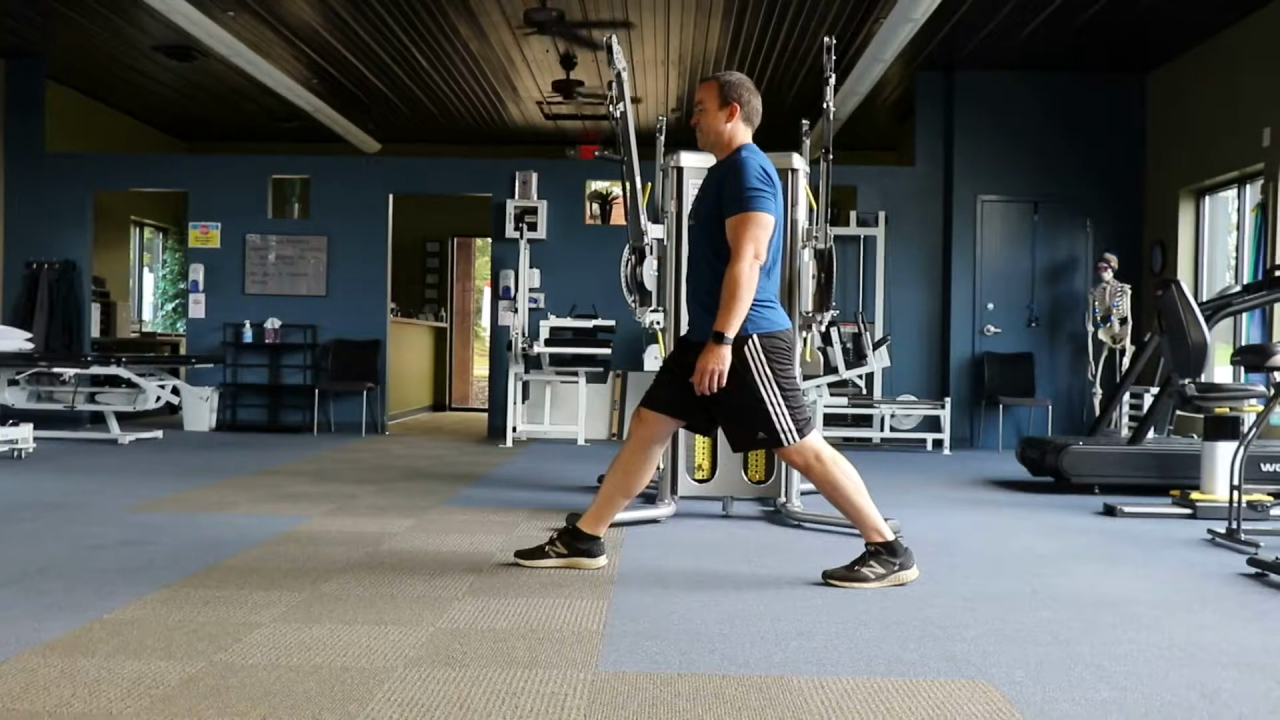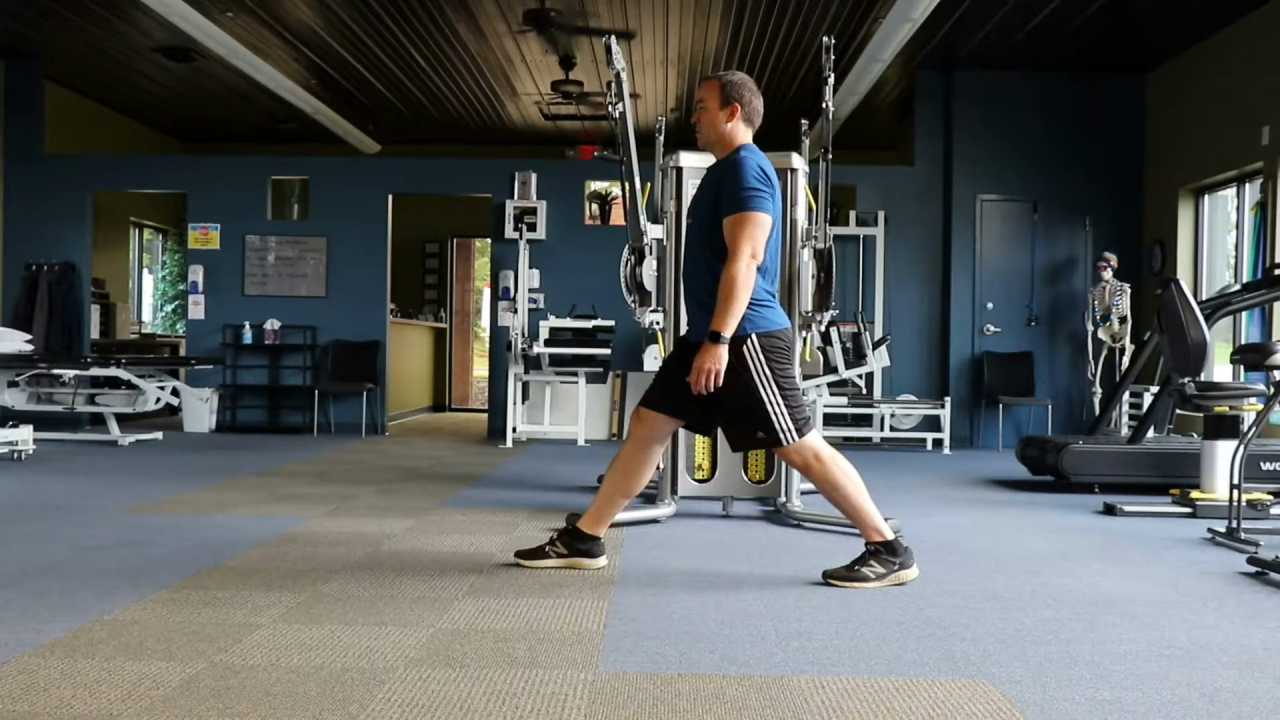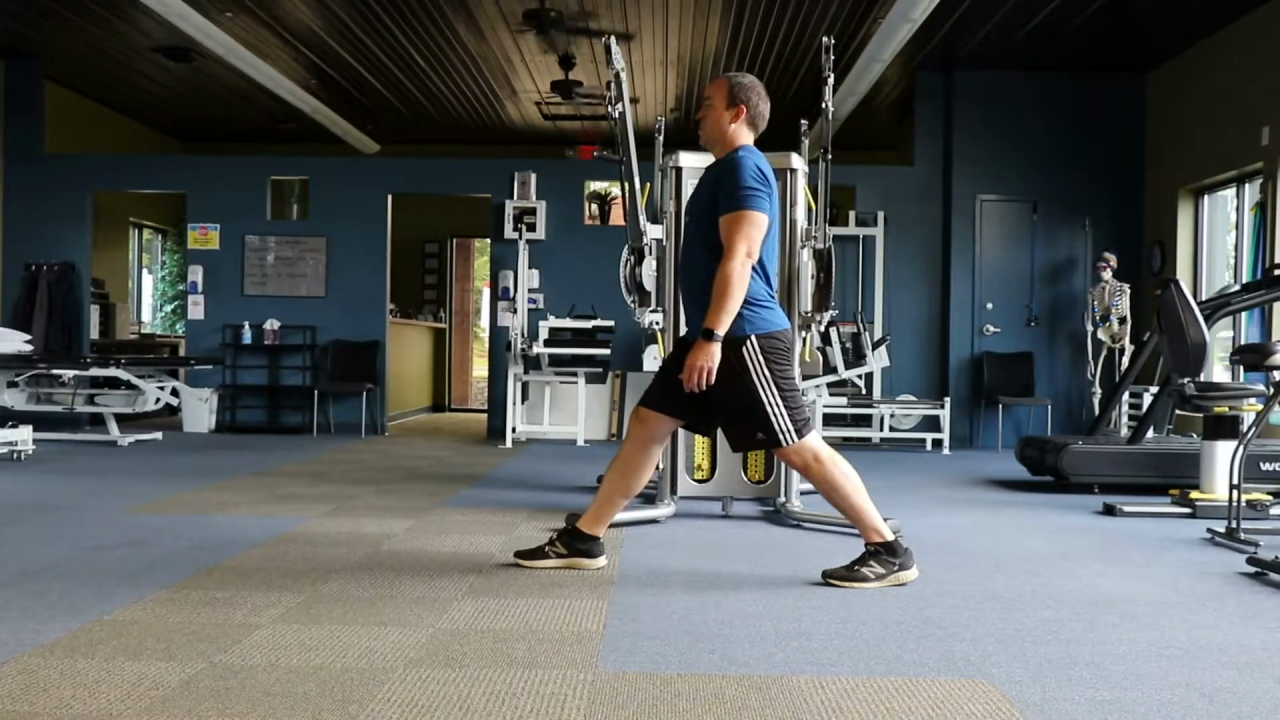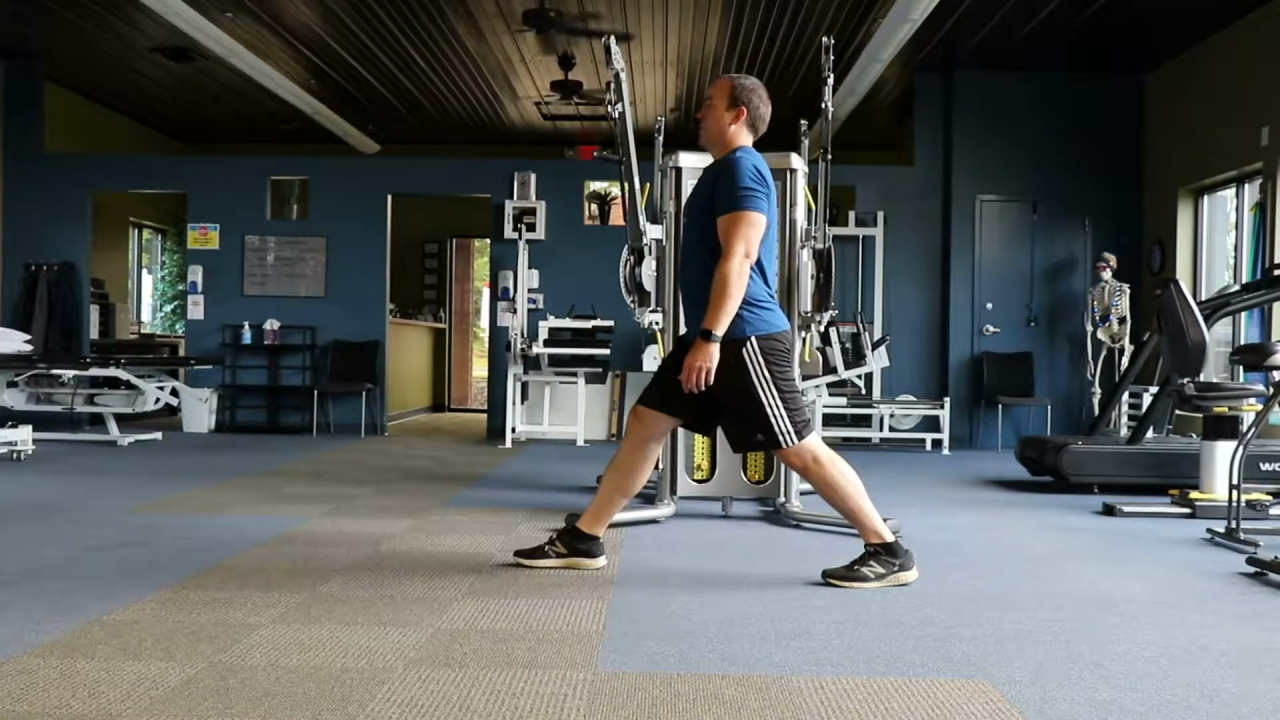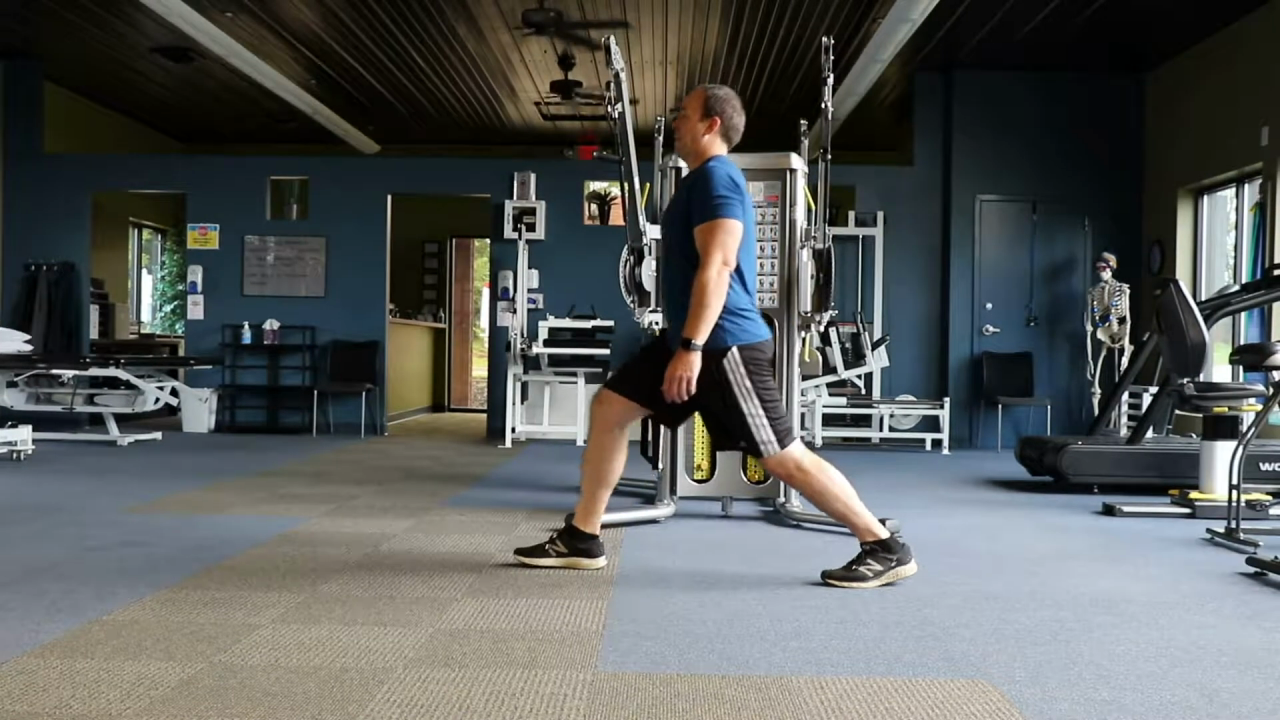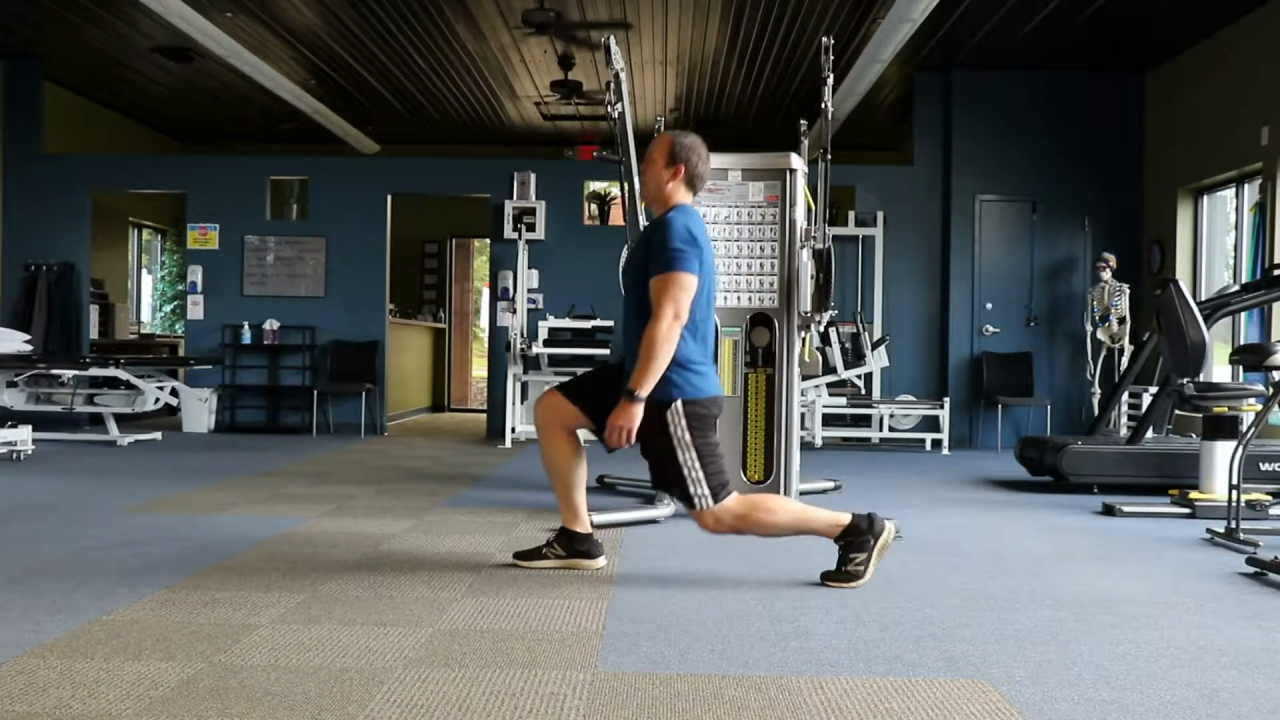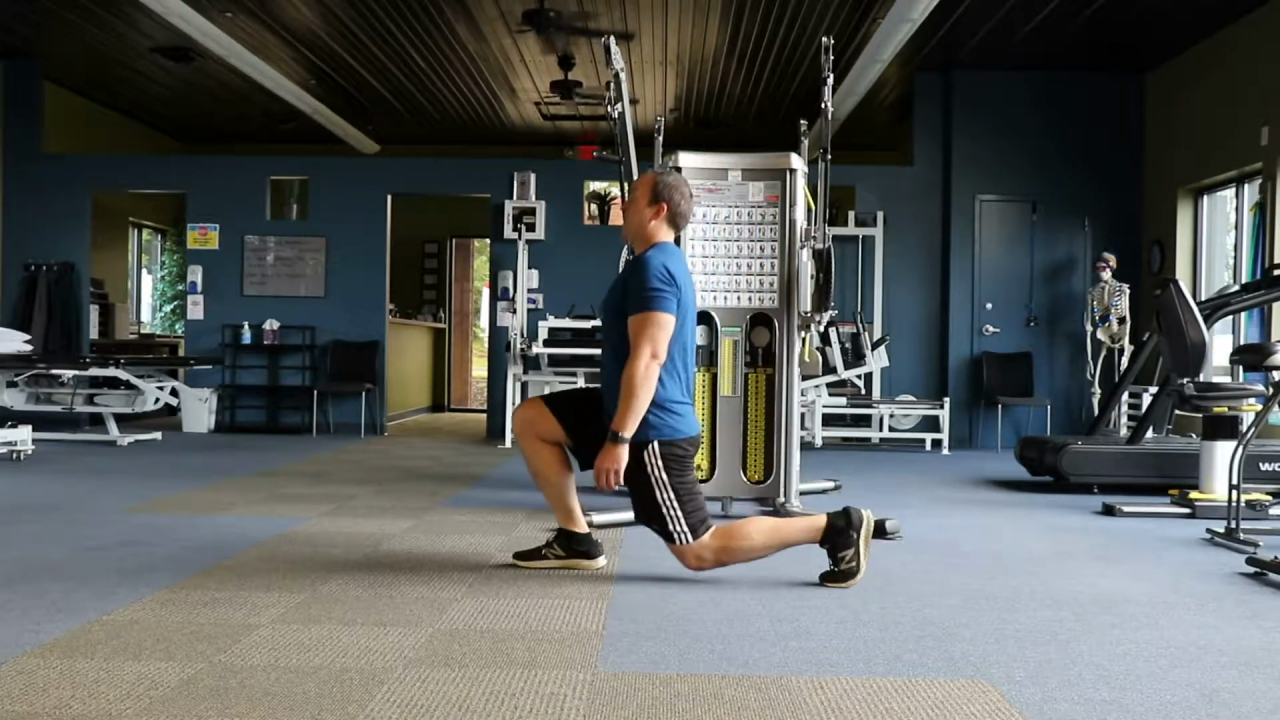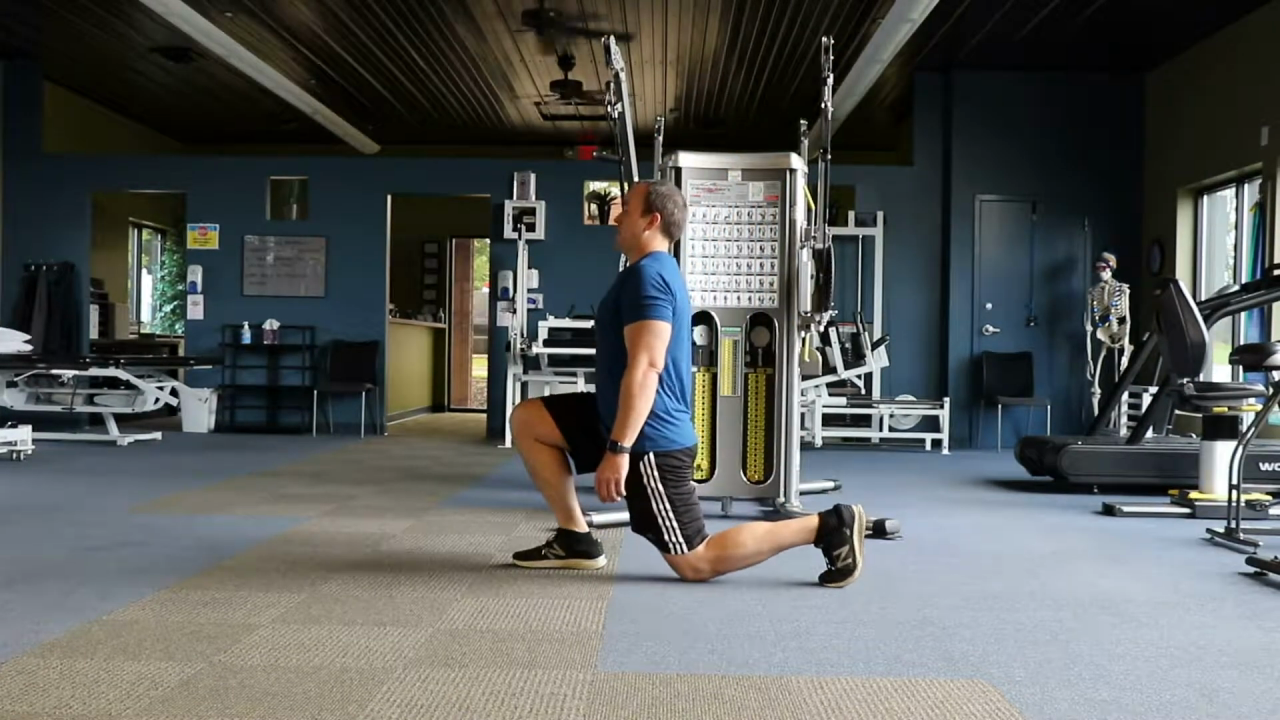
dt=0.4s
person 1, frame 1
left shoulder: (747, 168)
right shoulder: (728, 170)
left elbow: (748, 259)
left wrist: (722, 341)
left hip: (746, 338)
right hip: (711, 334)
left knee: (801, 447)
right knee: (647, 426)
left ankle: (890, 551)
right ankle: (582, 539)
person 1, frame 2
left shoulder: (745, 167)
right shoulder: (727, 170)
left elbow: (745, 258)
left wrist: (719, 341)
left hip: (745, 337)
right hip: (711, 334)
left knee: (800, 446)
right knee: (647, 425)
left ankle: (890, 550)
right ankle: (583, 540)
person 1, frame 3
left shoulder: (743, 167)
right shoulder: (727, 170)
left elbow: (740, 257)
left wrist: (712, 338)
left hip: (743, 337)
right hip: (714, 335)
left knee: (798, 447)
right knee: (646, 425)
left ankle: (889, 550)
right ankle: (582, 540)
person 1, frame 4
left shoulder: (741, 167)
right shoulder: (726, 171)
left elbow: (739, 257)
left wrist: (710, 338)
left hip: (744, 337)
right hip: (715, 335)
left knee: (799, 449)
right knee: (644, 424)
left ankle: (888, 551)
right ankle: (582, 540)
person 1, frame 5
left shoulder: (715, 176)
right shoulder: (704, 180)
left elbow: (717, 267)
left wrist: (690, 349)
left hip: (726, 345)
right hip: (697, 340)
left knee: (777, 455)
right knee: (607, 409)
left ankle: (885, 547)
right ankle: (581, 539)
person 1, frame 6
left shoulder: (674, 226)
right shoulder: (673, 226)
left elbow: (670, 317)
left wrist: (634, 397)
left hip: (676, 391)
right hip: (655, 380)
left knee: (718, 514)
right knee: (551, 411)
left ankle: (856, 529)
right ankle: (577, 540)
person 1, frame 7
left shoulder: (651, 265)
right shoulder: (659, 262)
left elbow: (648, 358)
left wrist: (618, 439)
left hip: (652, 428)
right hip: (640, 417)
left knee: (701, 552)
right knee: (529, 419)
left ankle: (837, 527)
right ankle: (576, 540)
person 1, frame 8
left shoulder: (646, 274)
right shoulder: (656, 271)
left elbow: (646, 368)
left wrist: (618, 450)
left hip: (649, 438)
right hip: (635, 426)
left knee: (696, 563)
right knee: (527, 419)
left ankle: (829, 526)
right ankle: (576, 539)
